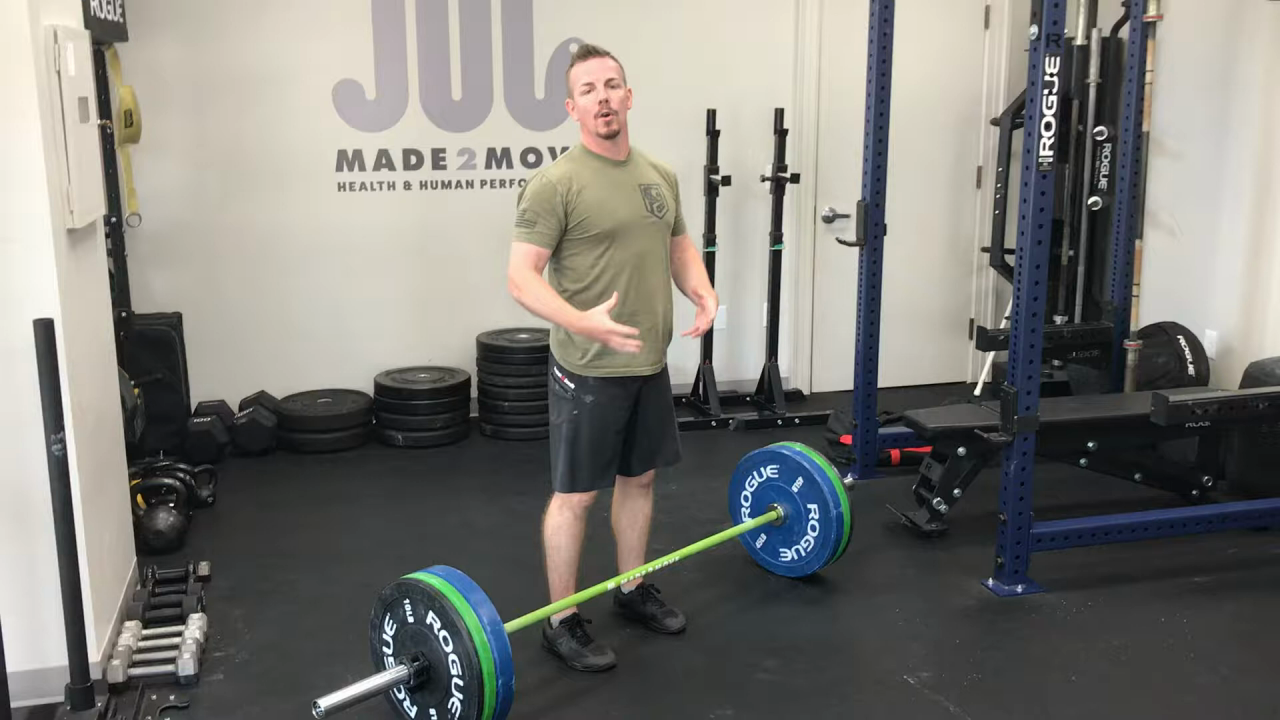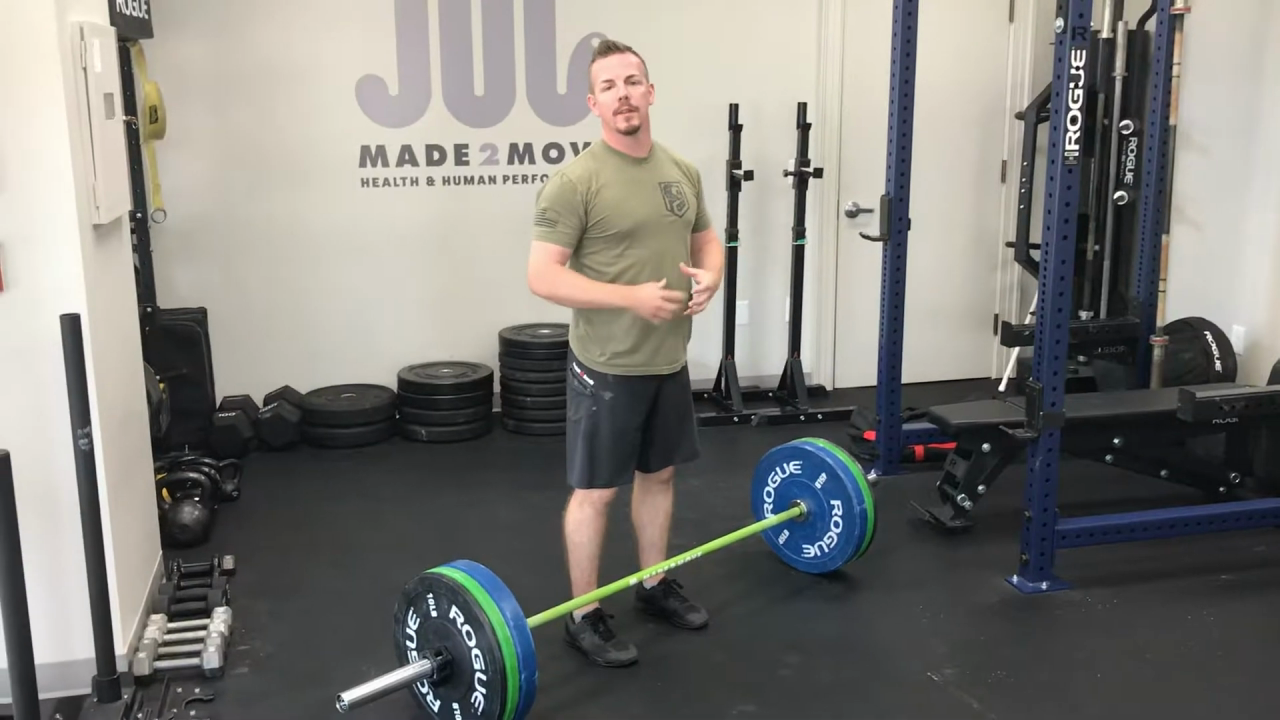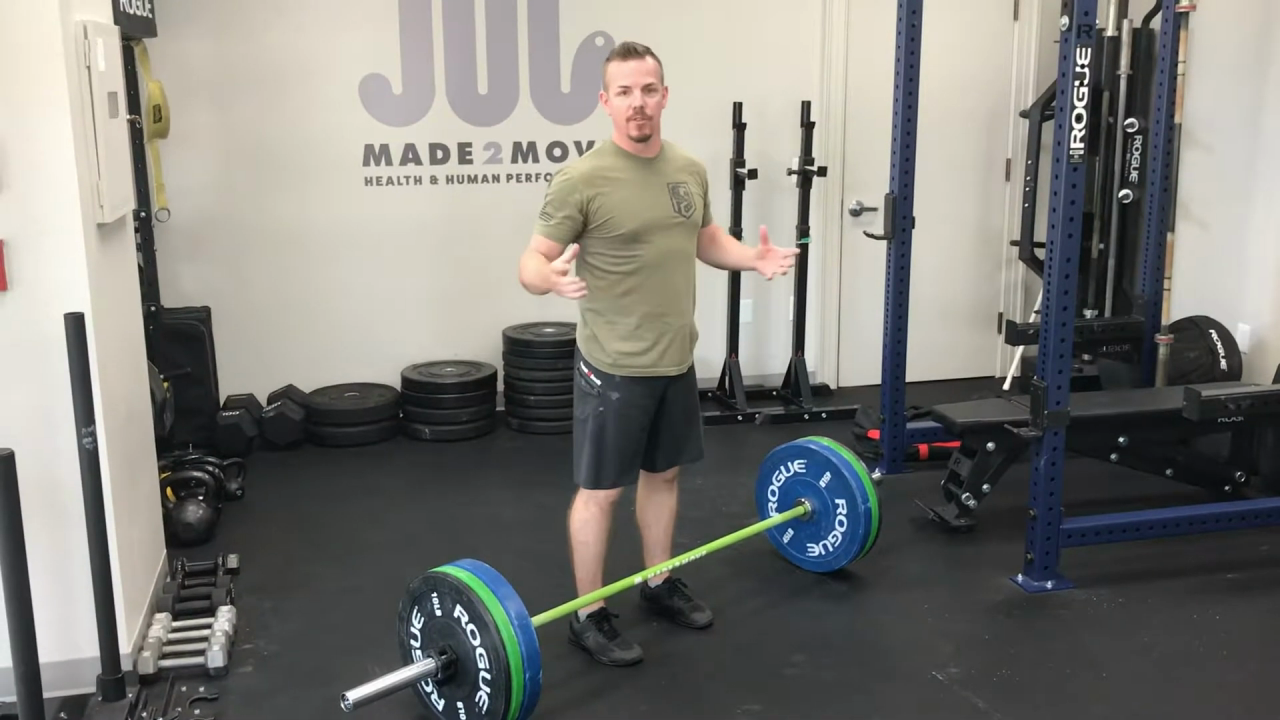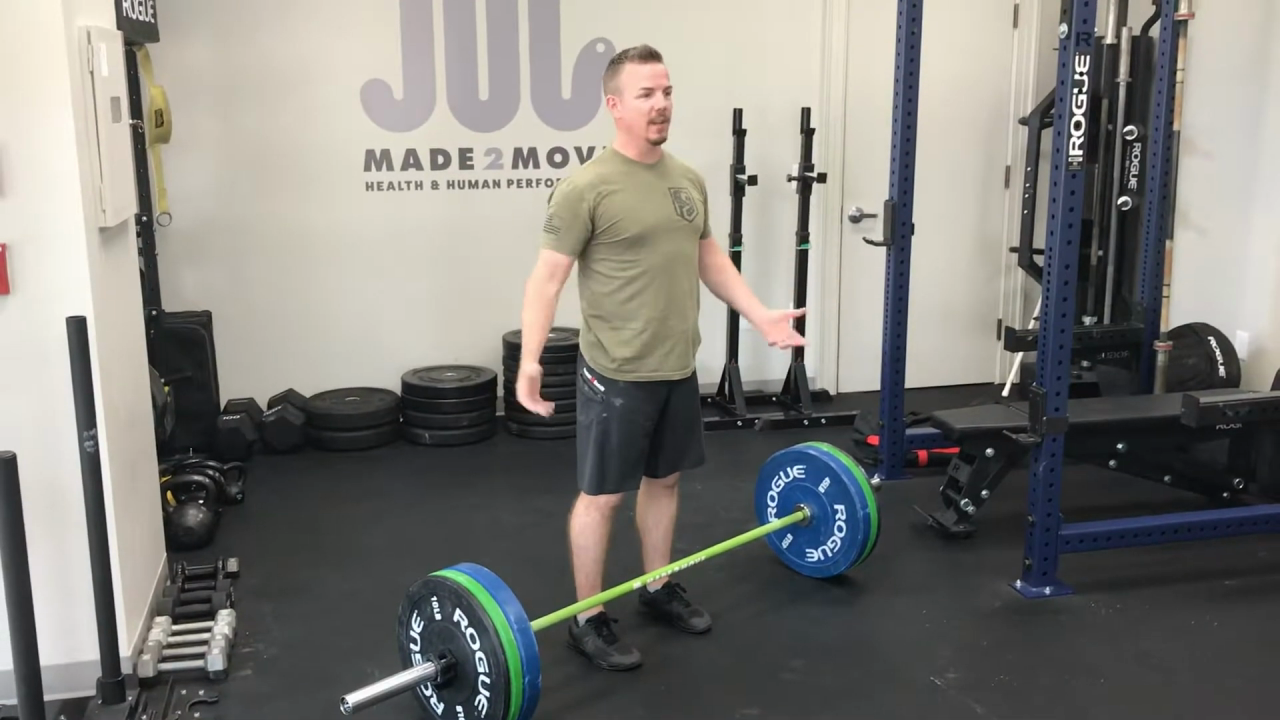
dt=1s
person 1, frame 1
left shoulder: (659, 176)
right shoulder: (555, 183)
left elbow: (679, 246)
right elbow: (521, 276)
left wrist: (702, 291)
right wrist: (581, 322)
left hip: (648, 363)
right hip: (587, 370)
left knee: (639, 478)
right knee: (575, 493)
left ankle: (632, 588)
right ankle: (561, 620)
person 1, frame 2
left shoulder: (683, 171)
right shoulder: (575, 181)
left elbow: (706, 241)
right elbow: (543, 277)
left wrist: (708, 277)
right wrist: (631, 297)
left hip: (670, 360)
right hip: (607, 367)
left knee: (659, 474)
right knee: (597, 490)
left ankle: (655, 584)
right ankle: (584, 615)
person 1, frame 3
left shoulder: (689, 170)
right shoulder: (581, 179)
left elbow: (706, 237)
right elbow: (532, 260)
left wrist: (752, 258)
right wrist: (552, 277)
left hip: (676, 359)
right hip: (614, 366)
left knee: (664, 473)
right knee: (601, 490)
left ankle: (659, 583)
right ankle: (588, 614)
person 1, frame 4
left shoulder: (687, 179)
right shoulder: (587, 188)
left elbow: (709, 259)
right elbow: (544, 282)
left wrist: (762, 315)
right wrist: (531, 360)
left hip: (677, 369)
right hip: (616, 376)
left knee: (664, 481)
right knee: (602, 495)
left ankle: (658, 588)
right ankle: (587, 621)
